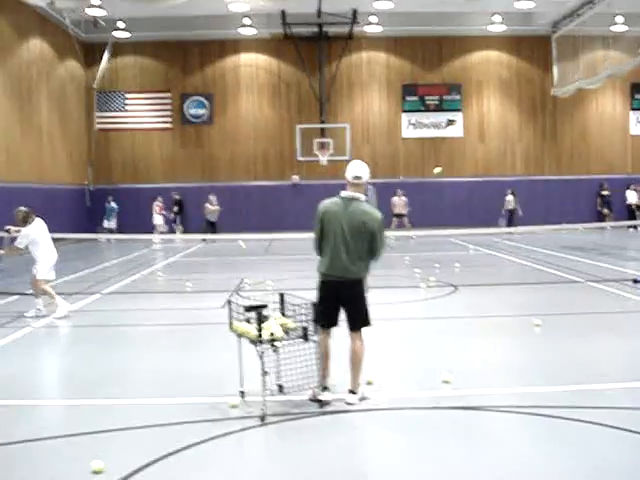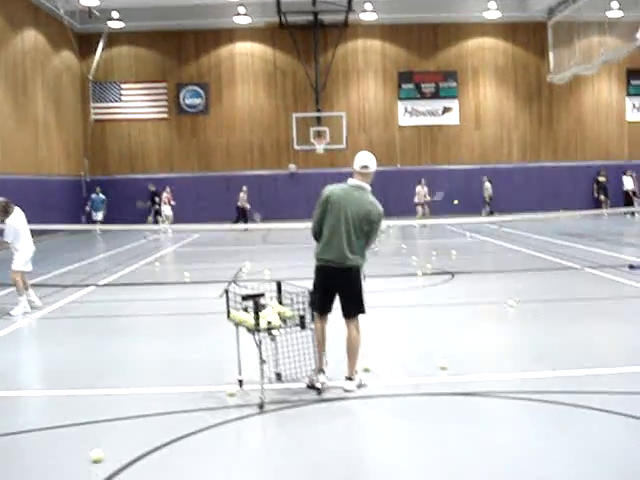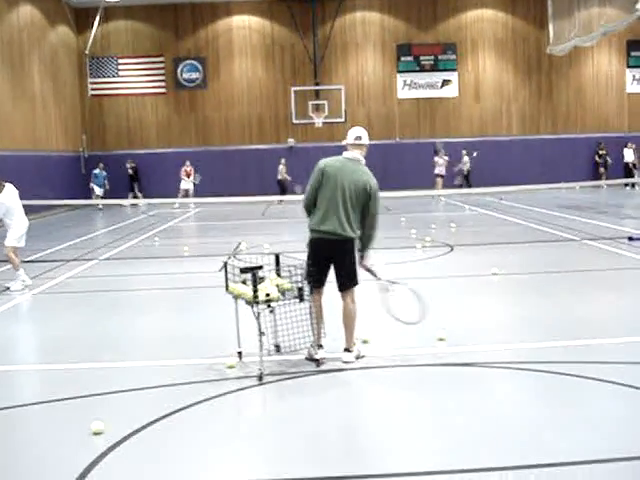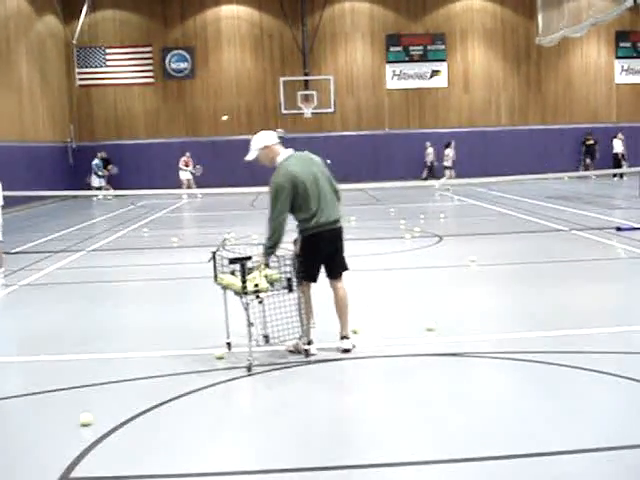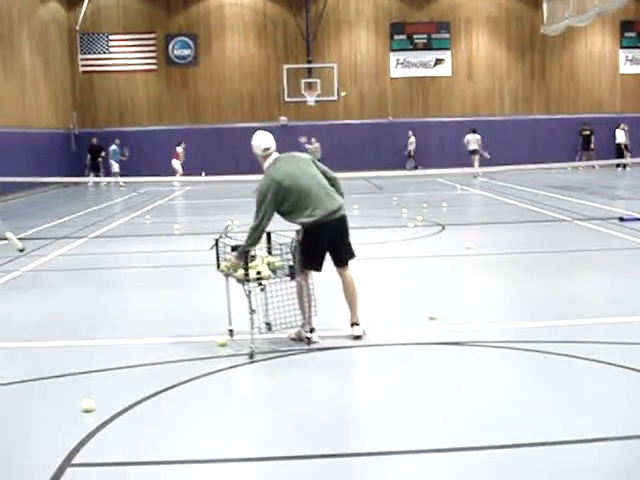
dt=0.7s
person 1, frame 1
left shoulder: (325, 207)
right shoulder: (373, 216)
left elbow: (318, 245)
right elbow: (374, 253)
left hip: (328, 279)
right hip: (355, 281)
left knee: (324, 333)
right knee: (356, 334)
left ankle: (323, 388)
right ankle: (354, 390)
person 1, frame 2
left shoulder: (330, 192)
right shoulder: (375, 208)
left elbow: (315, 228)
right elbow: (367, 243)
left hip: (324, 265)
right hip: (351, 268)
left knee: (320, 318)
right knee: (352, 322)
left ankle: (319, 372)
right ankle: (351, 377)
person 1, frame 3
left shoulder: (325, 164)
right shoulder: (369, 179)
left elbow: (308, 200)
right elbow: (370, 222)
right wrist: (364, 251)
left hip: (320, 237)
right hip: (346, 240)
left knee: (316, 292)
right knee: (348, 294)
left ankle: (317, 347)
right ankle: (350, 348)
person 1, frame 4
left shoulder: (281, 177)
right shoulder: (311, 157)
left elbow: (278, 219)
right elbow: (336, 192)
left wrist: (269, 251)
left hip: (312, 233)
right hip: (335, 227)
left knee: (304, 286)
right knee: (337, 282)
left ankle: (306, 341)
right ankle: (345, 337)
person 1, frame 5
left shoulder: (268, 182)
right shoulder: (302, 157)
left elbow: (260, 223)
right elbow: (333, 179)
left wrist: (242, 253)
left hip: (314, 226)
right hip: (337, 217)
left knee: (303, 275)
right knee: (344, 270)
left ankle: (307, 329)
right ankle: (356, 323)
